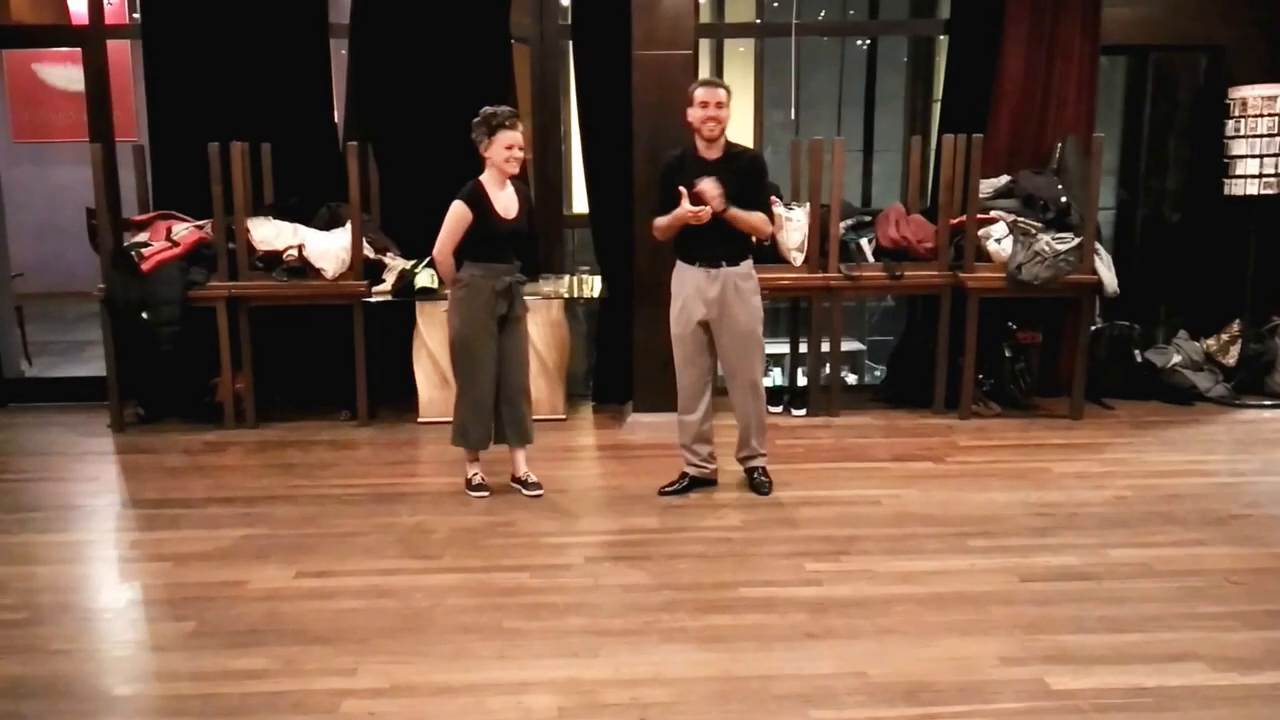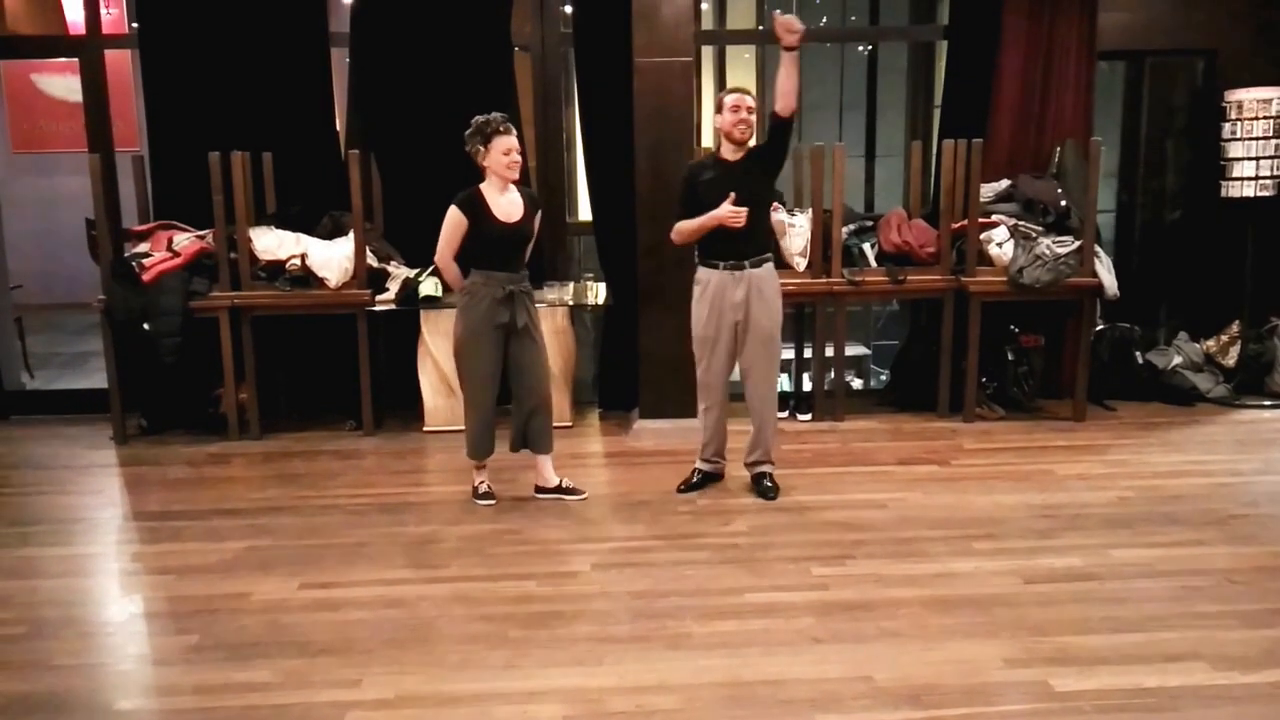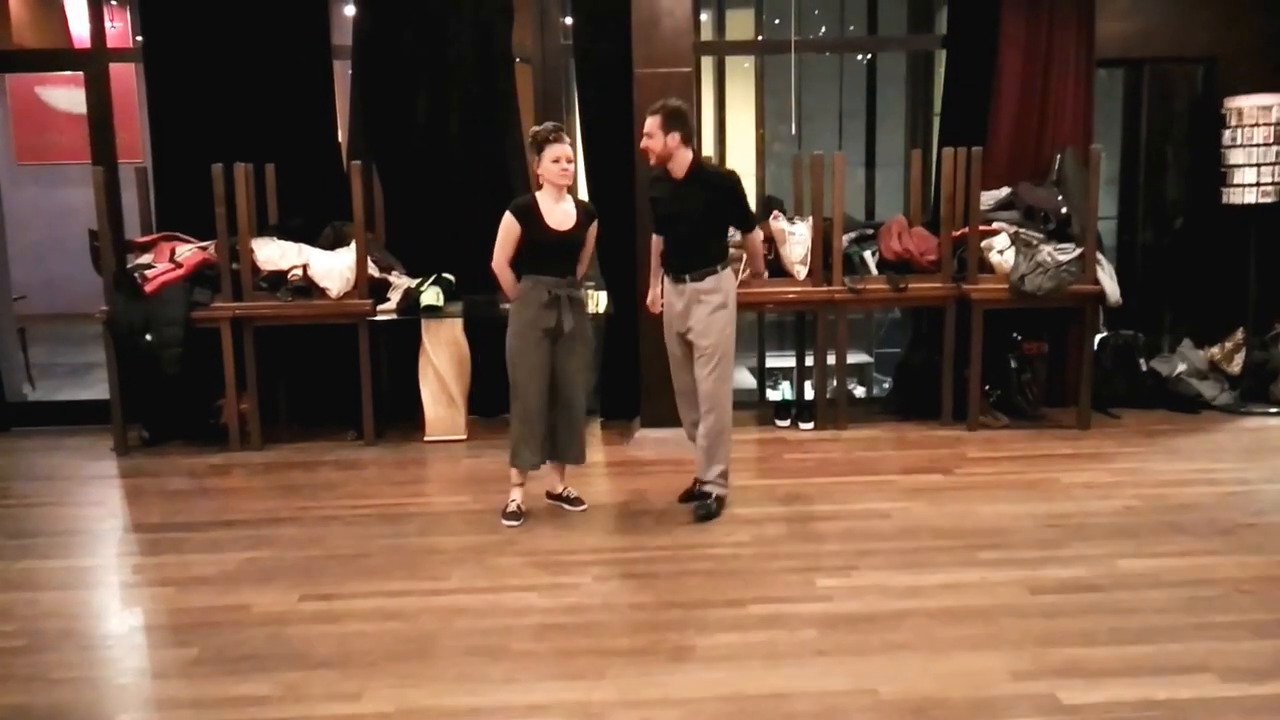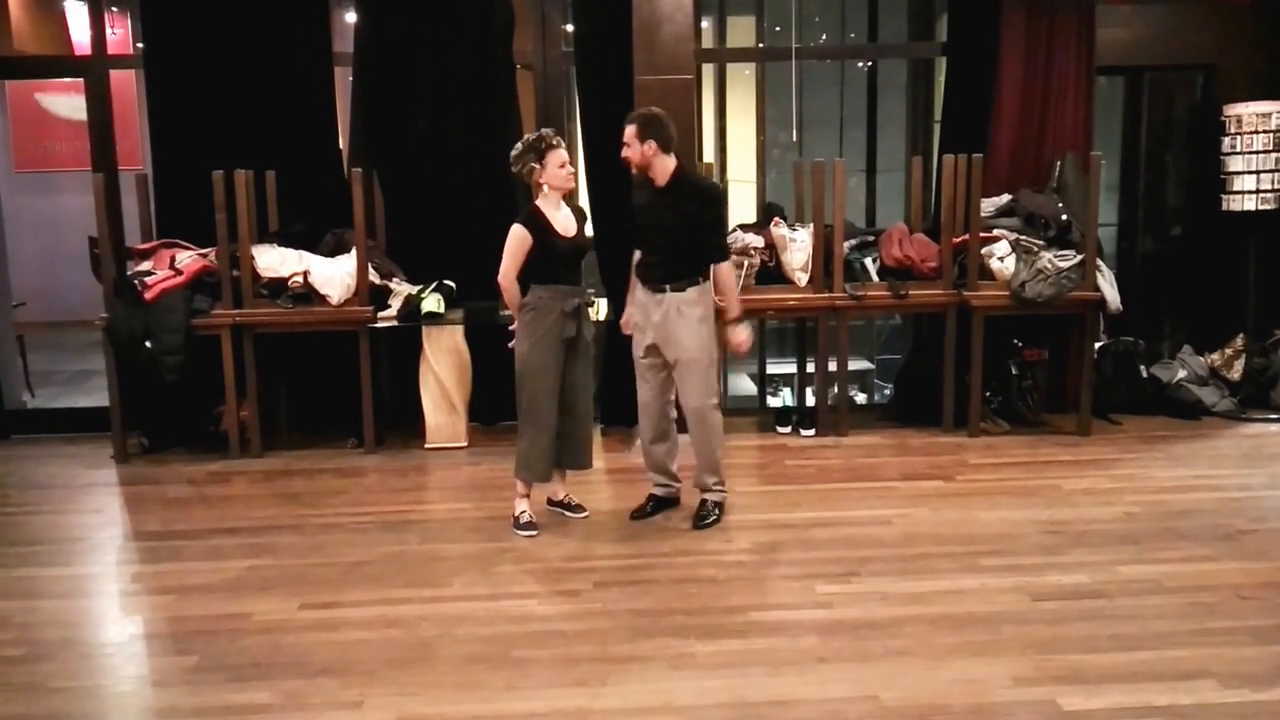
dt=1s
person 1, frame 1
left shoulder: (749, 162)
right shoulder: (674, 165)
left elbow: (765, 225)
right elbow: (658, 230)
left wrist: (724, 207)
right wrist: (685, 213)
left hip: (737, 277)
right hip: (689, 277)
left knee: (746, 375)
right knee: (691, 377)
left ankle: (754, 460)
right ankle: (698, 466)
person 1, frame 2
left shoulder: (766, 161)
right shoulder: (698, 172)
left elbow: (786, 109)
right elbow: (678, 235)
left wrist: (790, 51)
right wrist: (715, 217)
left hip: (759, 279)
right hip: (712, 280)
left knee: (762, 381)
right knee: (711, 381)
left ankle: (761, 464)
right ankle: (710, 462)
person 1, frame 3
left shoulder: (719, 181)
right shoulder: (658, 183)
left elbow: (750, 231)
left wrist: (758, 273)
right wrist: (655, 282)
left hip: (711, 289)
right hip: (674, 290)
left knee: (712, 392)
right knee: (686, 392)
left ankle: (714, 484)
right ankle: (705, 472)
person 1, frame 4
left shoulder: (702, 192)
right shoulder: (640, 190)
left elbow: (721, 259)
left wrist: (734, 320)
right wrist: (632, 304)
left hip: (689, 302)
right hip: (647, 302)
left knee: (700, 403)
right knee: (651, 405)
left ankle: (712, 493)
right ankle: (664, 488)
person 2, frame 1
left shoulder: (522, 194)
right shoulder: (472, 196)
right elbow: (442, 253)
right wrist: (461, 289)
left hip: (512, 293)
right hip: (476, 296)
left knee: (516, 380)
right knee: (477, 381)
left ankle: (519, 465)
right ankle: (472, 465)
person 2, frame 2
left shoulder: (530, 201)
right shoulder: (468, 203)
right elbow: (444, 259)
right wrist: (473, 294)
left hip: (521, 299)
right hip: (482, 303)
left knee: (535, 386)
right knee: (481, 390)
left ankle: (545, 477)
right ankle: (480, 474)
person 2, frame 3
left shoulder: (586, 213)
right shoulder: (522, 210)
right elbow: (500, 264)
right wrist: (525, 299)
left hip: (572, 308)
right hip: (532, 309)
left knee: (570, 397)
right knee: (529, 399)
left ankle: (558, 483)
right ankle: (516, 490)
person 2, frame 4
left shoulder: (578, 214)
right shoulder: (529, 221)
right elbow: (506, 278)
right wrist: (524, 317)
left hip: (576, 316)
right hip: (542, 318)
left knee: (575, 404)
right knee: (538, 408)
left ankle: (558, 490)
right ankle: (522, 500)
